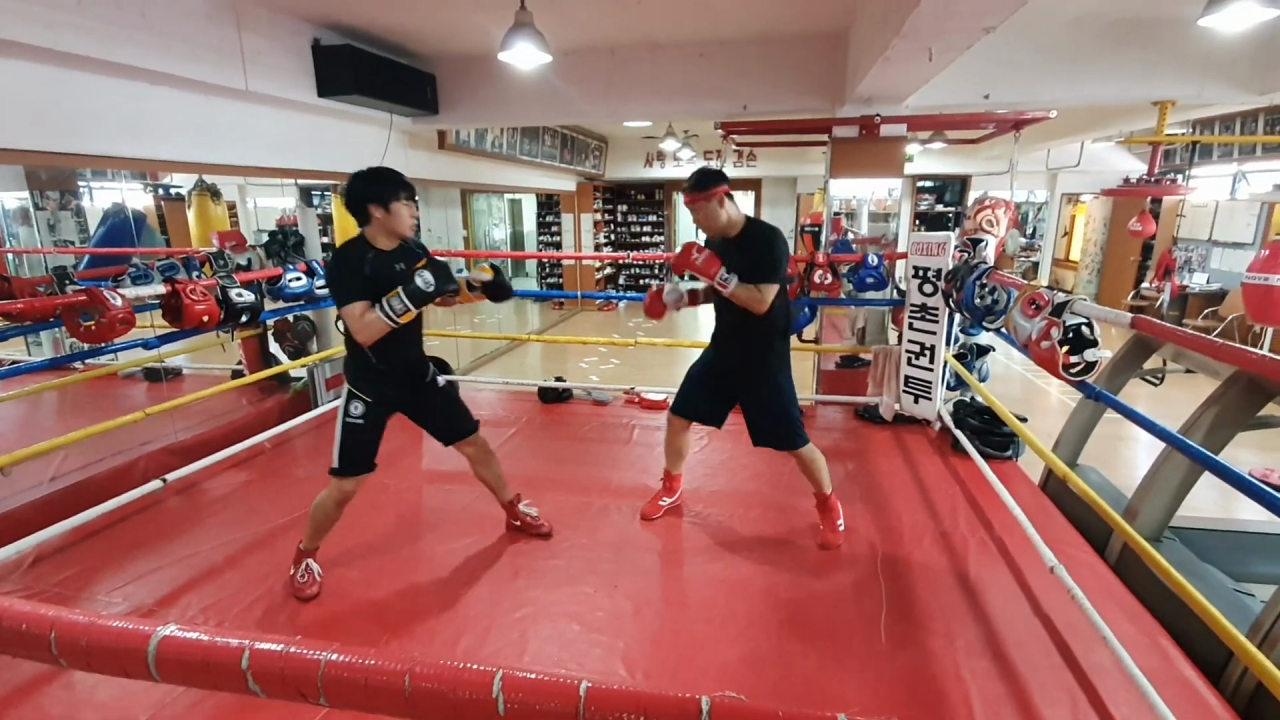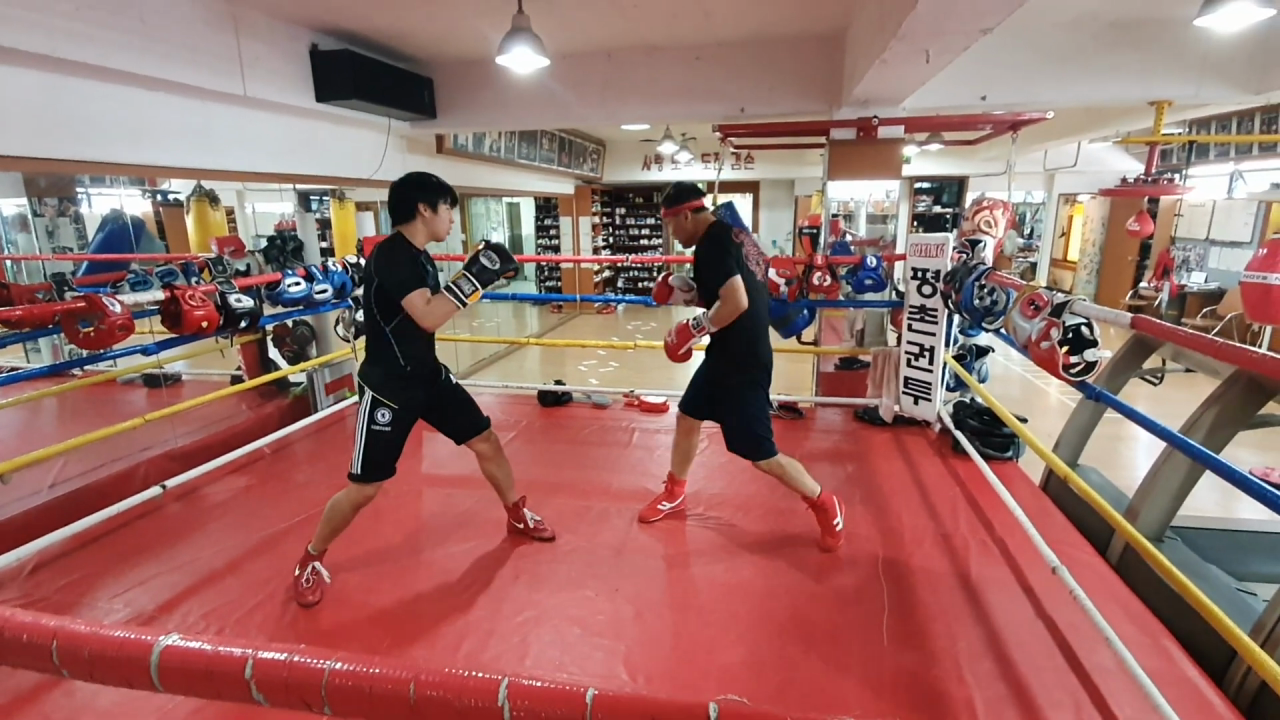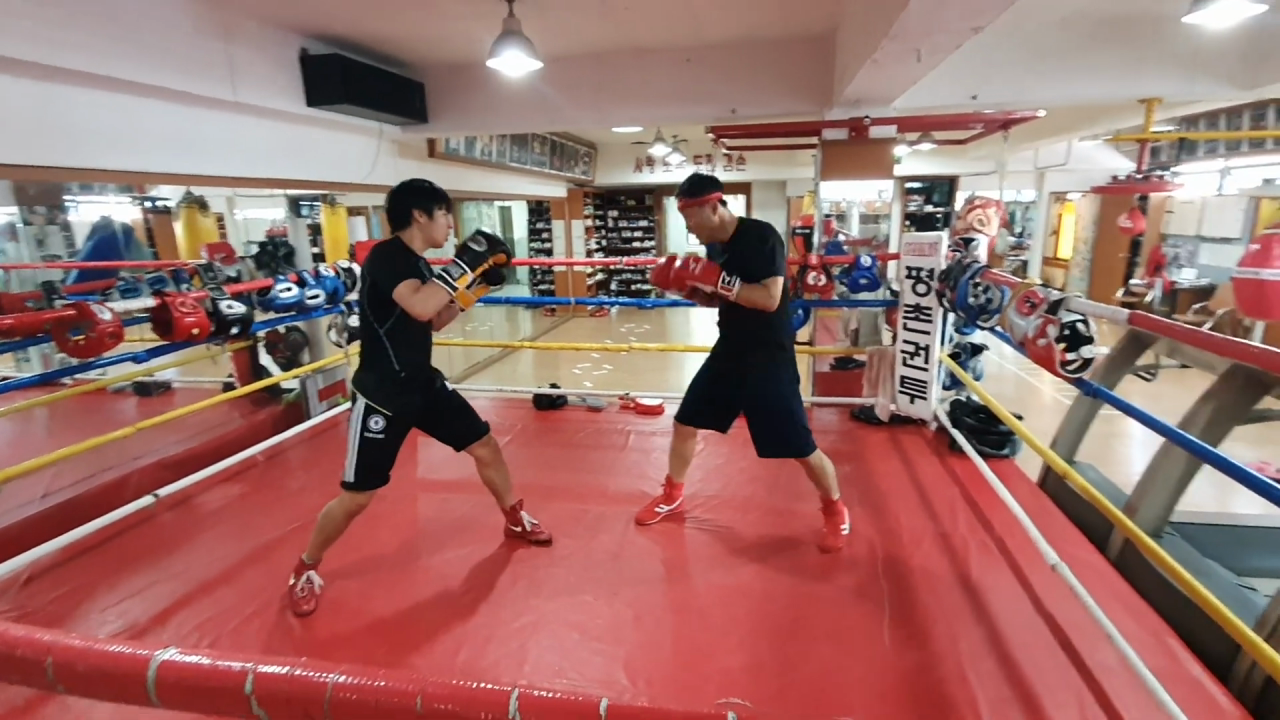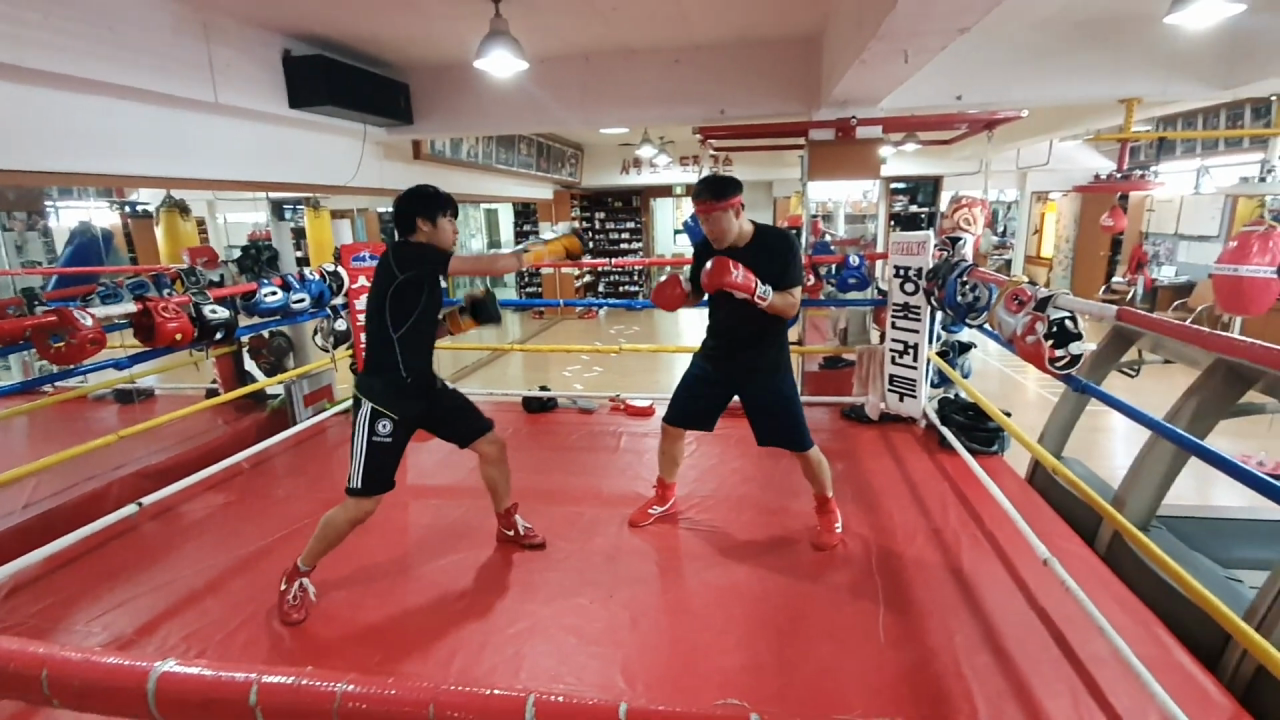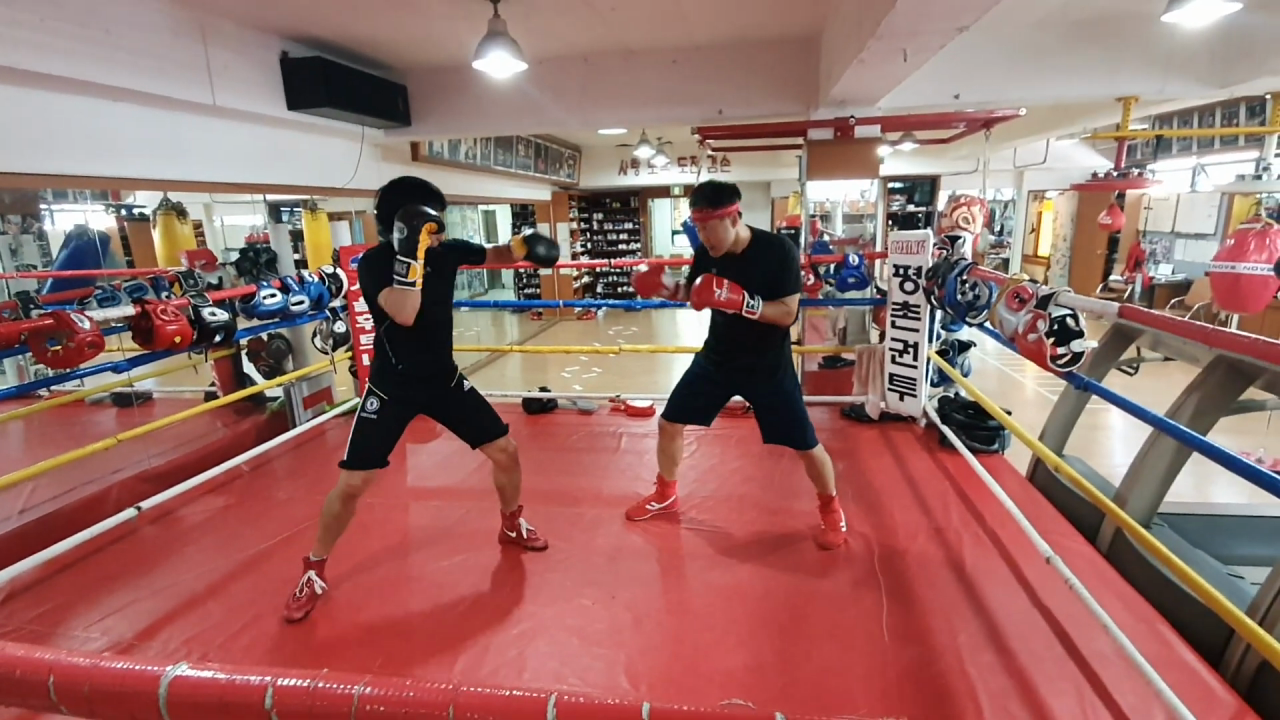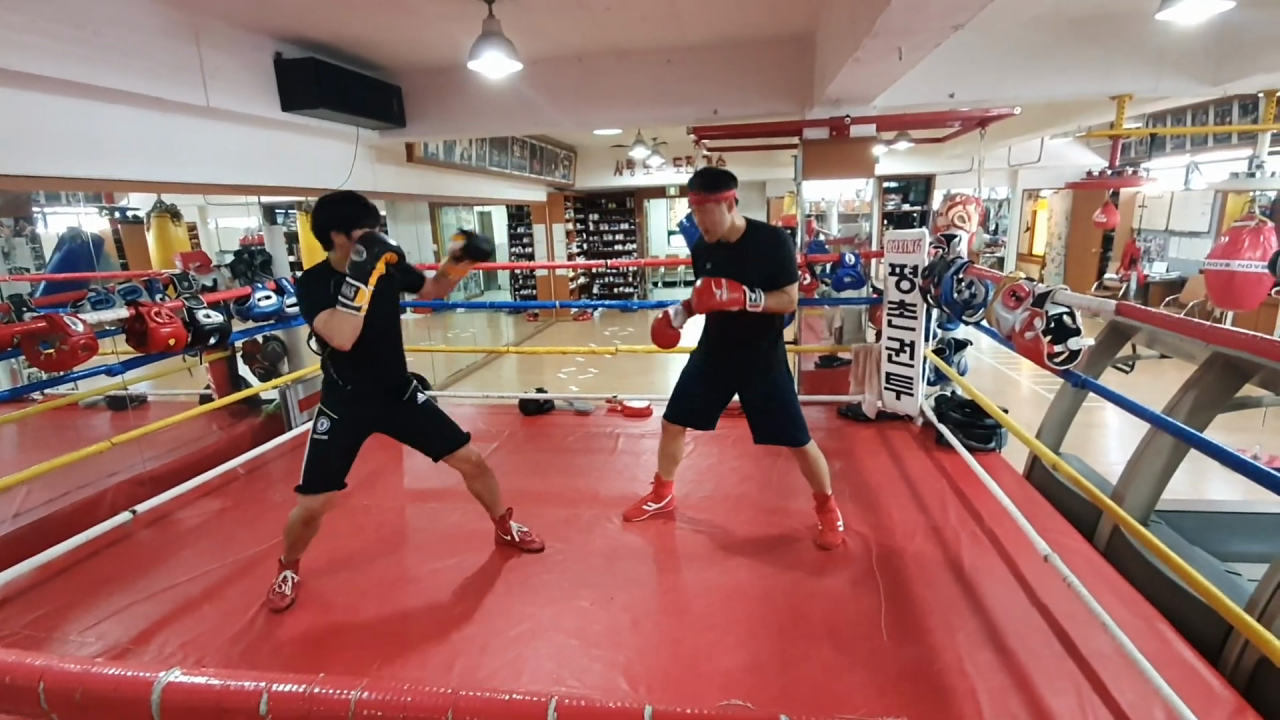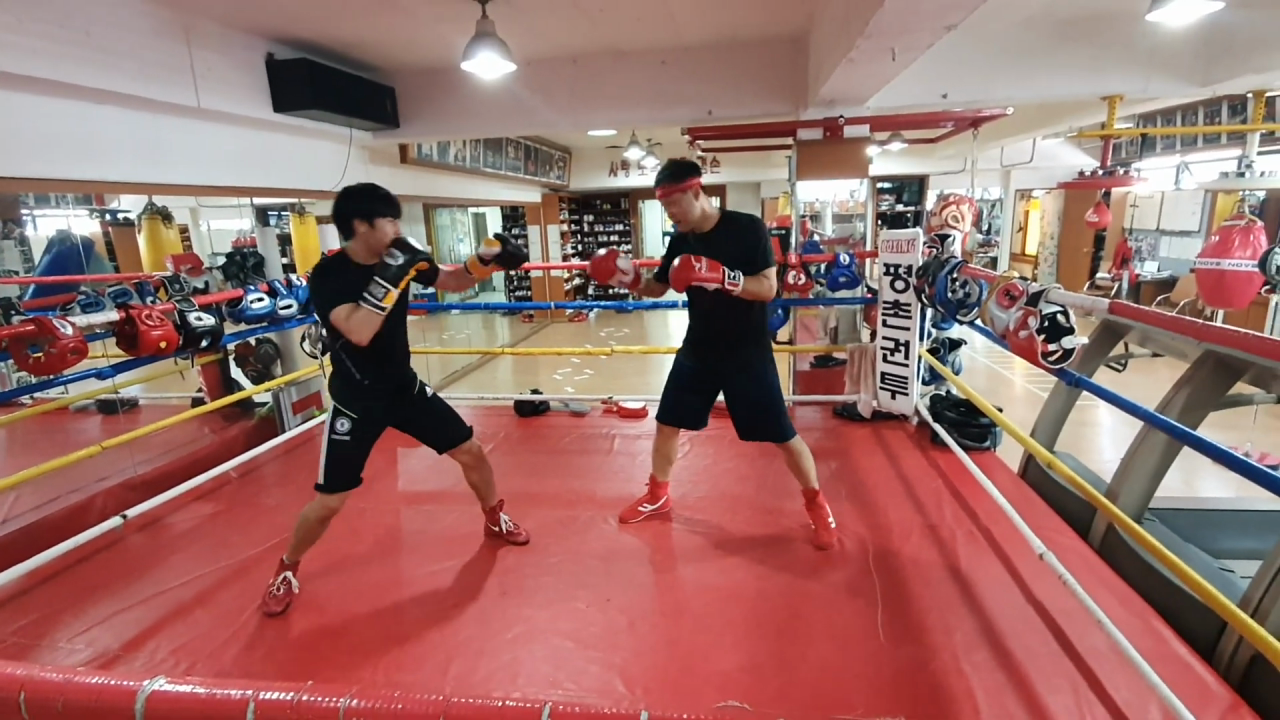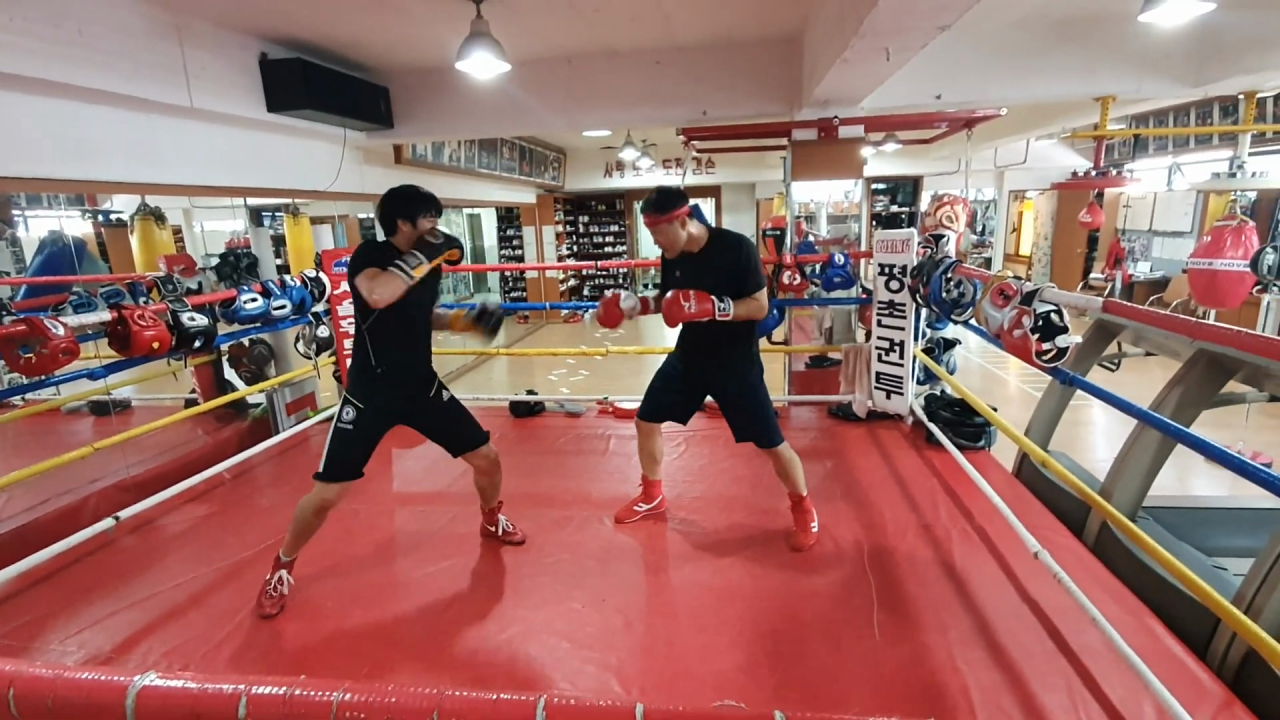
dt=0.3s
person 1, frame 1
left shoulder: (412, 250)
right shoulder: (345, 260)
left elbow: (436, 296)
right elbow: (363, 332)
left wrist: (476, 283)
right wrist: (409, 295)
left hip: (418, 373)
right hip: (369, 385)
left knee: (474, 443)
right knee: (345, 485)
left ankle: (514, 511)
right ankle: (305, 557)
person 1, frame 2
left shoulder: (419, 256)
right shoulder: (391, 255)
right elbow: (430, 318)
left wrist: (477, 278)
right wrist: (475, 275)
left hip: (428, 375)
right hip: (387, 387)
left knee: (487, 441)
right knee: (364, 488)
left ankle: (517, 516)
right ankle: (311, 560)
person 1, frame 3
left shoulder: (417, 262)
right shoulder: (387, 256)
left elbow: (433, 322)
right elbow: (421, 307)
left wrist: (474, 286)
right wrist: (466, 261)
left hip: (423, 382)
right hip: (382, 393)
left knee: (486, 446)
right knee: (357, 498)
left ankle: (515, 519)
right ankle: (306, 568)
person 1, frame 4
left shoulder: (425, 263)
right shoulder: (405, 257)
right elbow: (488, 266)
left wrist: (458, 320)
right wrist: (552, 247)
left hip: (422, 388)
right hip: (384, 398)
left knee: (491, 444)
right knee: (361, 505)
left ankle: (508, 525)
right ankle: (299, 574)
person 1, frame 5
left shoulder: (446, 250)
right shoulder: (374, 262)
left elbow: (496, 256)
right elbow: (406, 315)
left wrist: (523, 246)
right wrist: (410, 248)
left hip: (442, 378)
right hip: (391, 384)
left knee: (505, 450)
right knee: (352, 482)
left ankle: (512, 525)
right ankle: (313, 569)
person 1, frame 6
left shoulder: (390, 264)
right shoulder: (312, 284)
left elbow: (436, 288)
right elbow: (341, 338)
left wrist: (459, 256)
right wrist: (361, 273)
left hip: (399, 393)
right hip: (344, 405)
left knee: (471, 459)
right knee: (312, 504)
left ankle: (505, 527)
right ankle: (288, 568)
person 1, frame 7
left shoulder: (394, 258)
right shoulder: (327, 275)
left elbow: (453, 283)
right elbow: (360, 334)
left wrist: (487, 258)
right wrist: (390, 276)
left hip: (404, 387)
right hip: (356, 400)
left knee: (471, 451)
right knee: (329, 503)
left ankle: (494, 518)
right ankle: (287, 569)
person 1, frame 8
left shoulder: (430, 266)
right shoulder: (369, 255)
right elbow: (377, 296)
left wrist: (468, 320)
right wrist: (421, 255)
left hip: (423, 387)
right hip: (370, 393)
left knee: (487, 456)
right knee: (326, 494)
left ankle: (492, 520)
right ankle: (282, 567)
person 2, frame 1
left shoulder: (768, 239)
right shoulder: (713, 243)
left elbow: (761, 302)
left wrist: (717, 272)
right wrist: (683, 295)
left hip: (766, 360)
right hip: (722, 352)
left knee: (796, 444)
right knee: (677, 419)
left ankle: (828, 506)
right ankle: (671, 488)
person 2, frame 2
left shoulder: (715, 239)
right shoulder: (723, 237)
left elbow: (736, 303)
left wrist: (694, 328)
right wrist: (686, 290)
left hip: (743, 360)
right hip: (726, 354)
left knee: (760, 454)
right knee: (687, 419)
left ankle: (825, 506)
right ankle: (674, 493)
person 2, frame 3
left shoulder: (761, 236)
right shoulder: (717, 245)
left elbow: (769, 299)
left wrist: (716, 280)
right wrist: (688, 282)
left hip: (770, 360)
right hip: (729, 355)
left knee: (801, 448)
right knee: (684, 425)
left ankle: (835, 511)
right ankle: (672, 495)
person 2, frame 4
left shoulder: (781, 244)
right shoulder: (706, 248)
left elbow: (791, 307)
right elbow: (694, 294)
left wrist: (750, 287)
right wrist: (675, 291)
left hip: (766, 363)
right hip: (714, 356)
left knee: (802, 446)
right knee: (672, 426)
left ankle: (828, 510)
right ankle: (664, 497)
person 2, frame 5
left shoulder: (778, 250)
right shoulder: (706, 253)
left elbow: (787, 313)
right elbow: (694, 296)
left wrist: (740, 301)
right wrist: (667, 286)
left hip: (769, 364)
right hip: (717, 357)
left knee: (806, 445)
right knee: (669, 423)
left ankle: (831, 509)
right ankle: (665, 494)
person 2, frame 6
left shoulder: (773, 240)
right shoulder: (702, 248)
left elbow: (789, 301)
left wrist: (741, 297)
right wrist: (680, 312)
left hip: (762, 361)
right hip: (711, 356)
left knee: (798, 443)
right knee: (672, 424)
left ankle: (827, 509)
right ankle: (662, 495)
person 2, frame 7
left shoulder: (748, 228)
right shoulder: (681, 240)
left elbow: (768, 288)
right elbow: (658, 288)
left wrist: (719, 276)
right wrist: (628, 276)
left hip: (748, 354)
right hip: (697, 352)
left knee: (783, 436)
right knee: (666, 425)
left ankle: (817, 506)
right ankle: (658, 494)
person 2, frame 8
left shoulder: (737, 248)
right shoulder: (671, 257)
left elbow: (759, 307)
left wrist: (711, 307)
right wrist: (636, 304)
left hip: (736, 362)
right hip: (688, 357)
left knee: (771, 442)
right knee: (646, 421)
left ankle: (804, 511)
right ankle: (652, 495)
